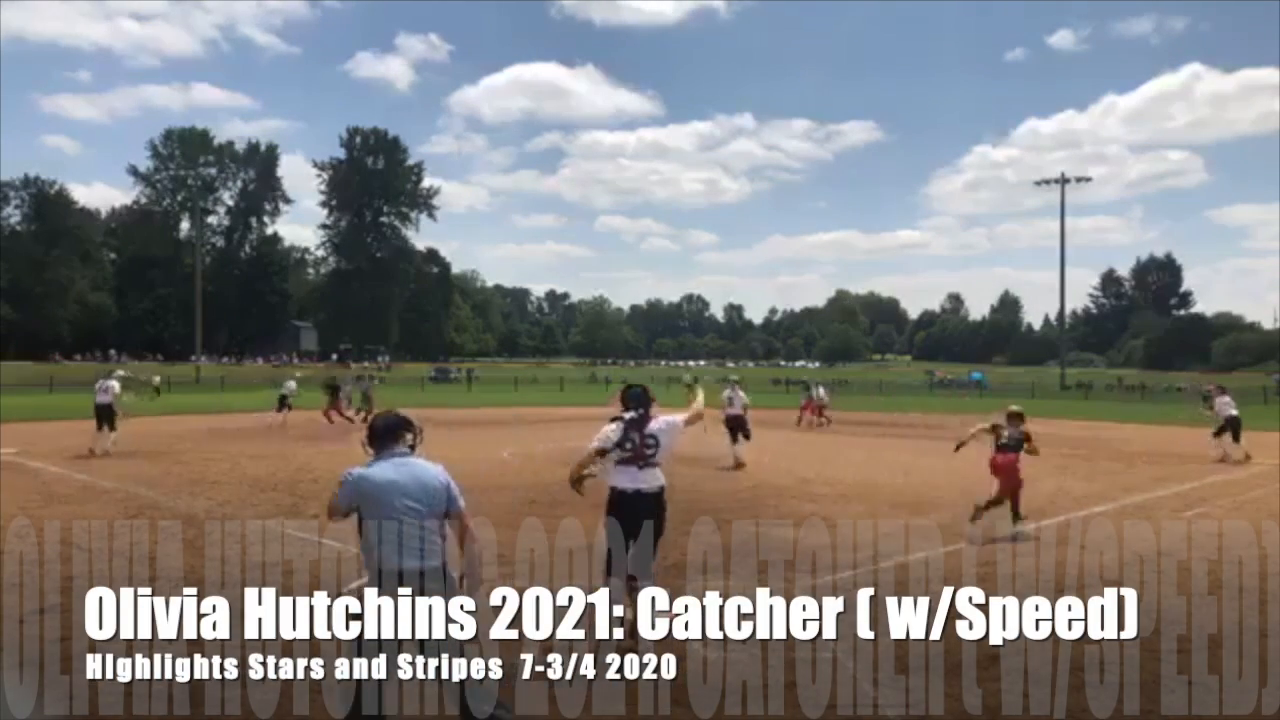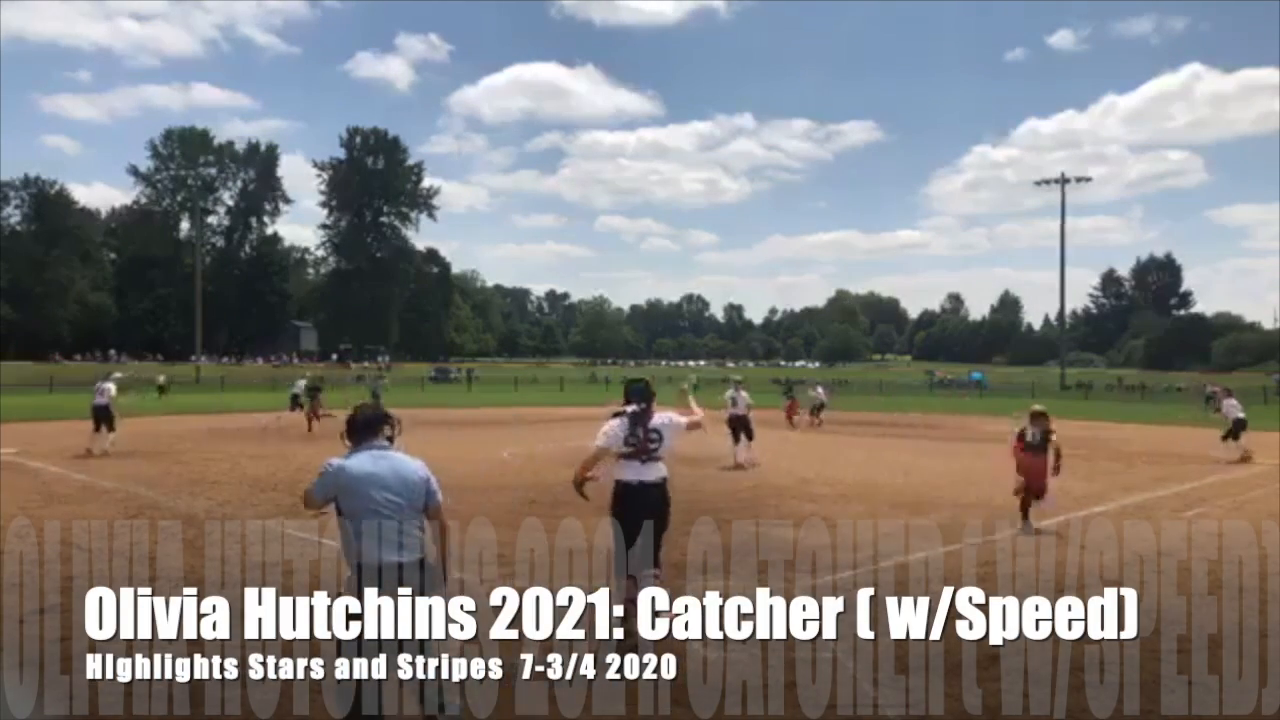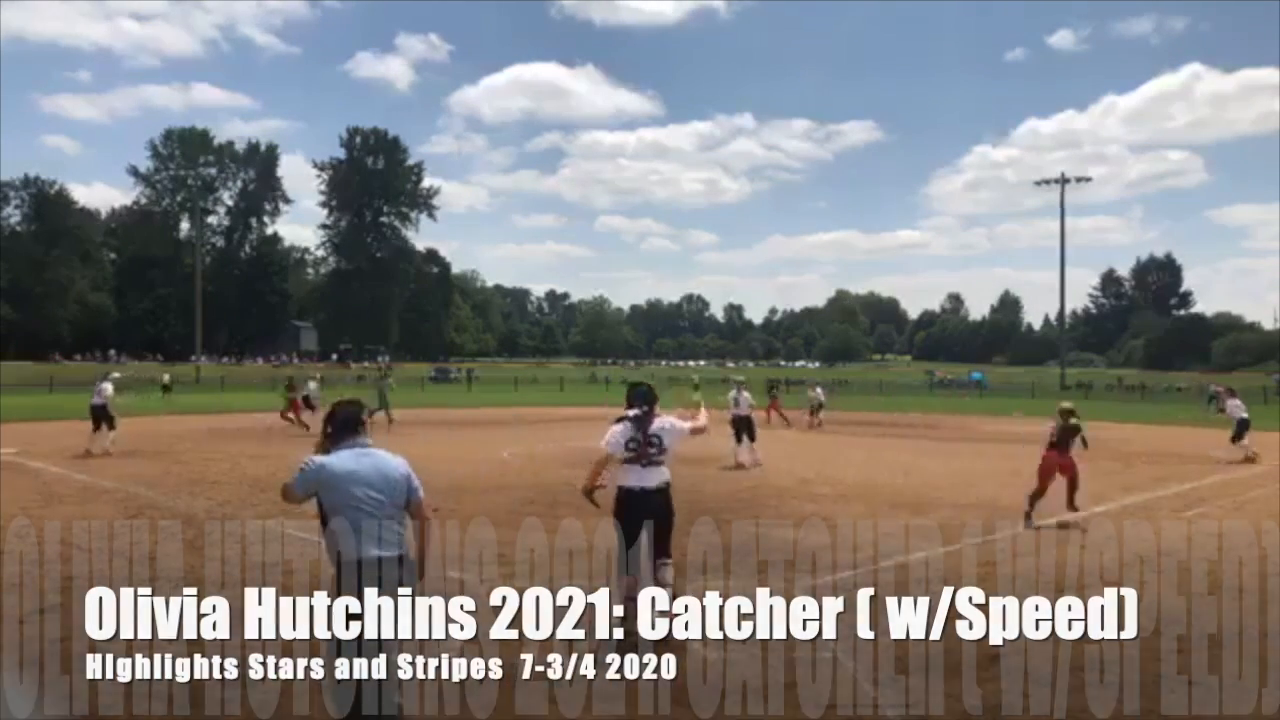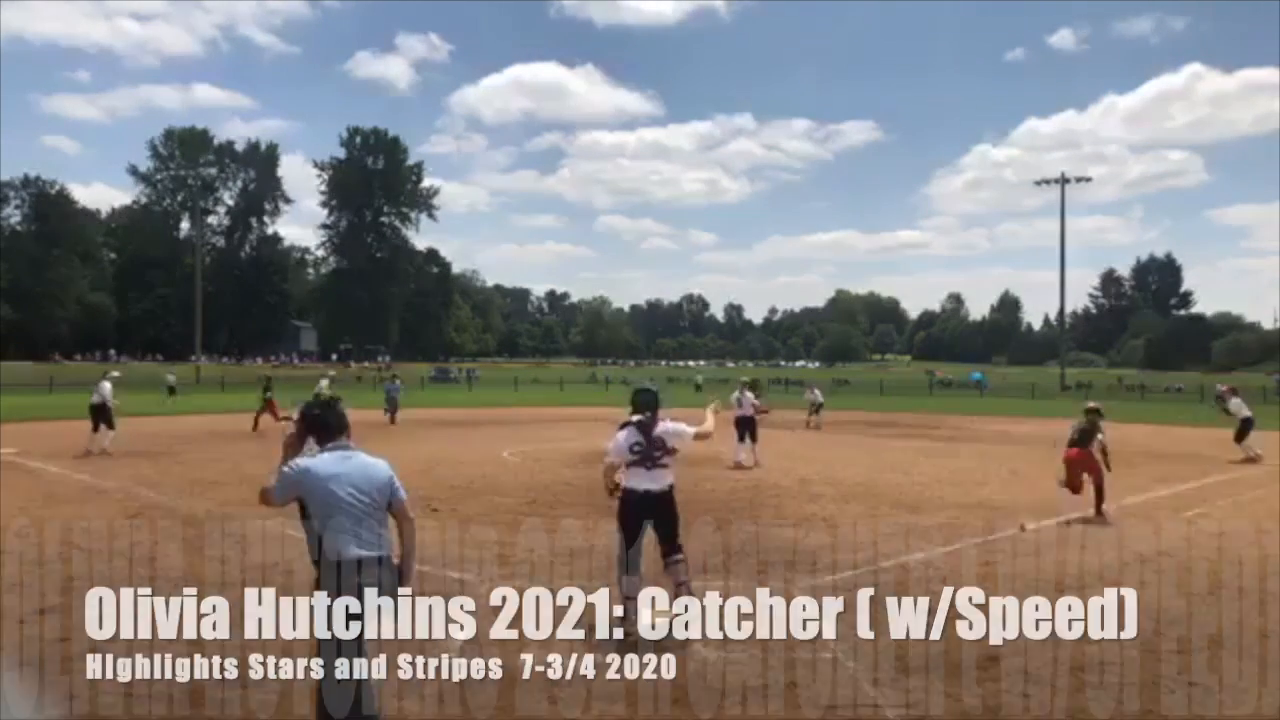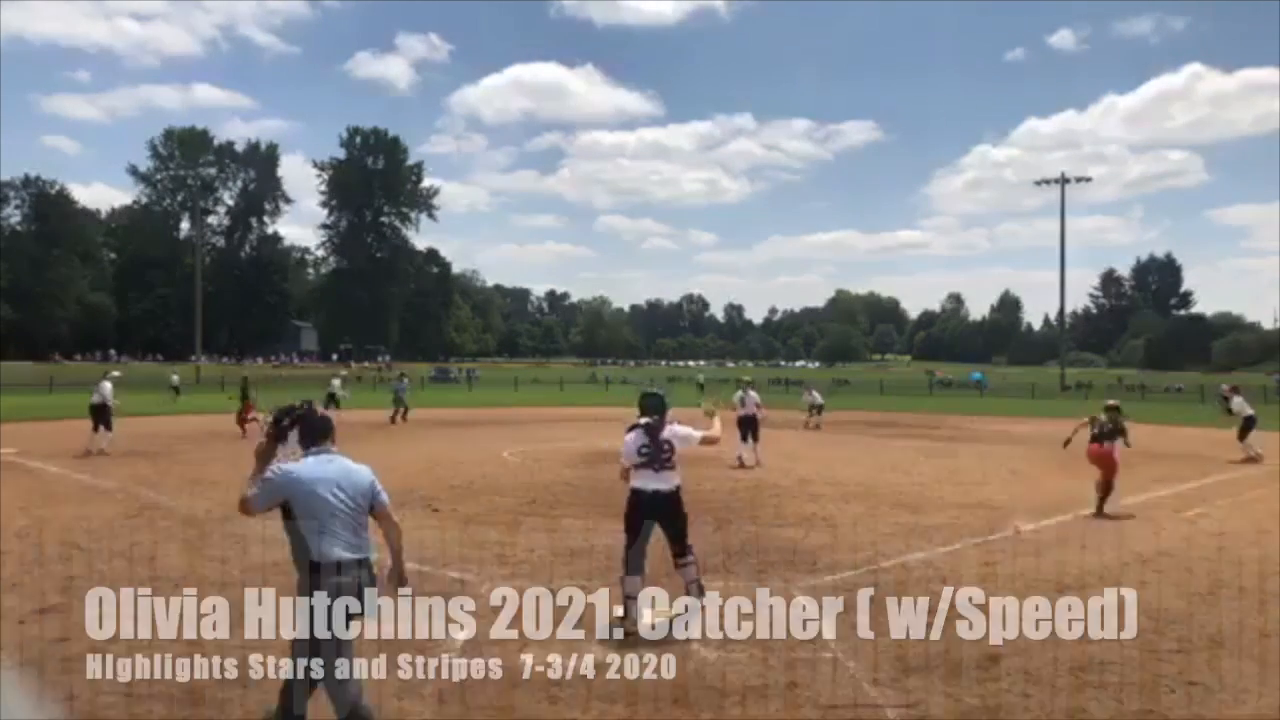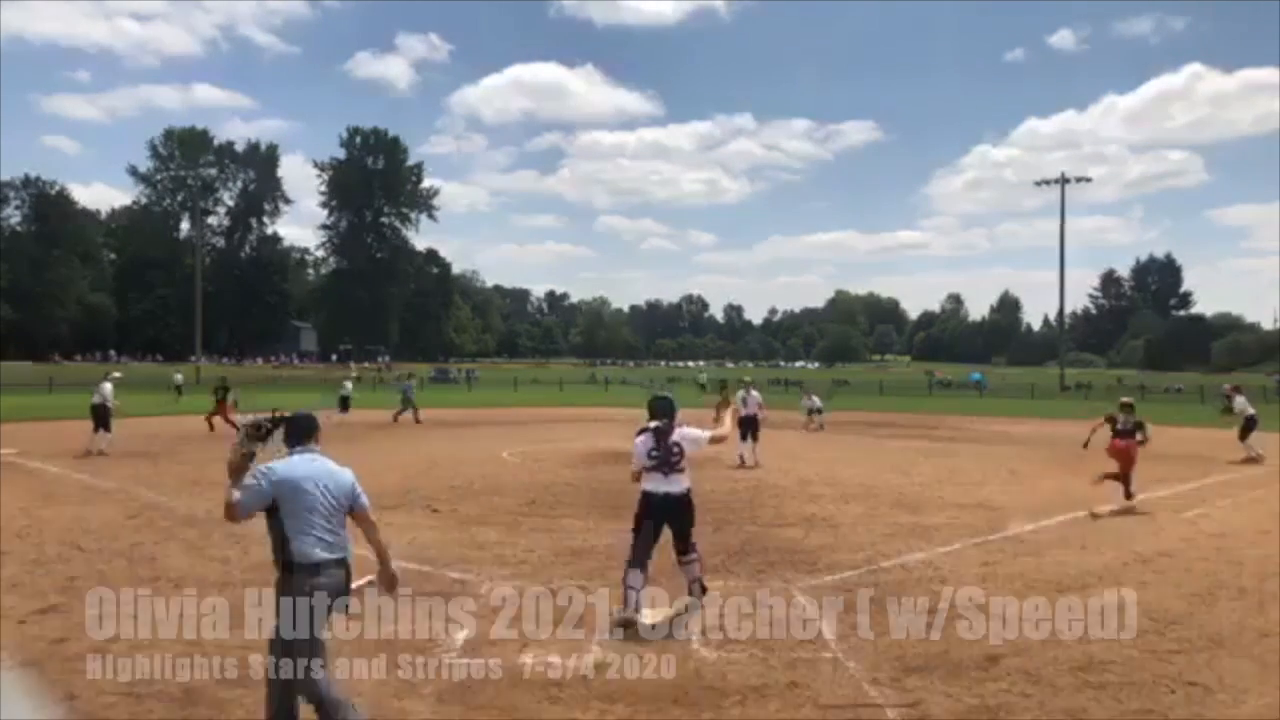
dt=0.1s
person 1, frame 1
left shoulder: (359, 478)
right shoulder: (437, 473)
left elbow: (334, 513)
right elbow: (463, 527)
left hip: (387, 585)
right hip: (436, 581)
right knee: (458, 658)
person 1, frame 2
left shoulder: (340, 470)
right shoulder: (416, 467)
left elbow: (310, 500)
right elbow: (440, 522)
right wrist: (441, 566)
left hip: (369, 580)
right hip: (416, 574)
right knee: (421, 652)
person 1, frame 3
left shoulder: (322, 466)
right shoulder: (397, 464)
left elbow: (288, 494)
right elbow: (423, 516)
right wrist: (420, 562)
left hip: (357, 574)
right hip: (399, 571)
left knee: (361, 657)
right knee: (378, 650)
person 1, frame 4
left shoulder: (305, 469)
right shoulder: (380, 467)
left elbow: (267, 498)
right elbow: (406, 519)
left wrist: (287, 457)
right wrist: (406, 564)
left hip: (338, 576)
right hip: (380, 572)
left knee: (345, 660)
right knee: (343, 653)
person 1, frame 5
left shoulder: (287, 473)
right shoulder: (361, 472)
left elbow: (246, 506)
right elbow: (390, 522)
left wrist: (260, 467)
right wrist: (397, 563)
left hip: (324, 578)
right hip: (359, 573)
left knee: (334, 665)
right knee: (309, 647)
person 1, frame 6
left shoulder: (273, 472)
right shoulder: (343, 474)
left elbow: (233, 513)
right elbow: (369, 524)
left wrist: (235, 477)
right wrist: (385, 565)
left hip: (302, 578)
right hip: (337, 573)
left knee: (304, 664)
right knee: (288, 649)
person 2, frame 1
left shoulder: (613, 430)
right shoulder: (663, 425)
left elbow: (588, 460)
right elbow: (698, 413)
left wrist: (575, 476)
right wrist: (697, 391)
left hip: (621, 500)
right hip: (651, 501)
left knee: (616, 561)
right knee: (644, 561)
person 2, frame 2
left shoulder: (615, 425)
right shoulder: (665, 420)
left elbow: (594, 457)
right elbow: (698, 420)
left wrist: (579, 478)
right wrist: (689, 399)
left hip: (625, 493)
right hip: (655, 494)
left knee: (624, 553)
right knee: (650, 554)
left ankle: (630, 613)
person 2, frame 3
left shoulder: (619, 430)
right shoulder: (666, 425)
left elbow: (600, 465)
right elbow: (701, 426)
left wrist: (588, 485)
right wrist: (702, 409)
left hip: (629, 496)
right hip: (658, 495)
left knee: (627, 554)
right knee: (662, 550)
left ankle: (632, 613)
person 2, frame 4
left shoulder: (624, 435)
right shoulder: (670, 429)
left elbow: (609, 469)
right elbow: (707, 432)
left wrist: (612, 485)
right wrist: (711, 411)
left hip: (633, 501)
right hip: (663, 499)
left knee: (630, 555)
right knee: (671, 548)
left ankle: (630, 617)
right ankle: (685, 598)
person 2, frame 5
left shoulder: (632, 437)
right shoulder: (677, 433)
left elbow: (624, 475)
right elbow: (714, 438)
right wrist: (716, 419)
left hip: (640, 500)
right hip: (669, 499)
left knee: (634, 557)
right knee: (681, 548)
left ankle: (630, 617)
right ankle: (696, 595)
person 2, frame 6
left shoulder: (641, 440)
right shoulder: (686, 435)
left elbow: (636, 476)
right elbow: (723, 435)
right wrist: (728, 415)
left hip: (651, 501)
right hip: (679, 501)
left knee: (639, 554)
right knee: (685, 545)
left ankle: (630, 608)
right ankle: (697, 594)
